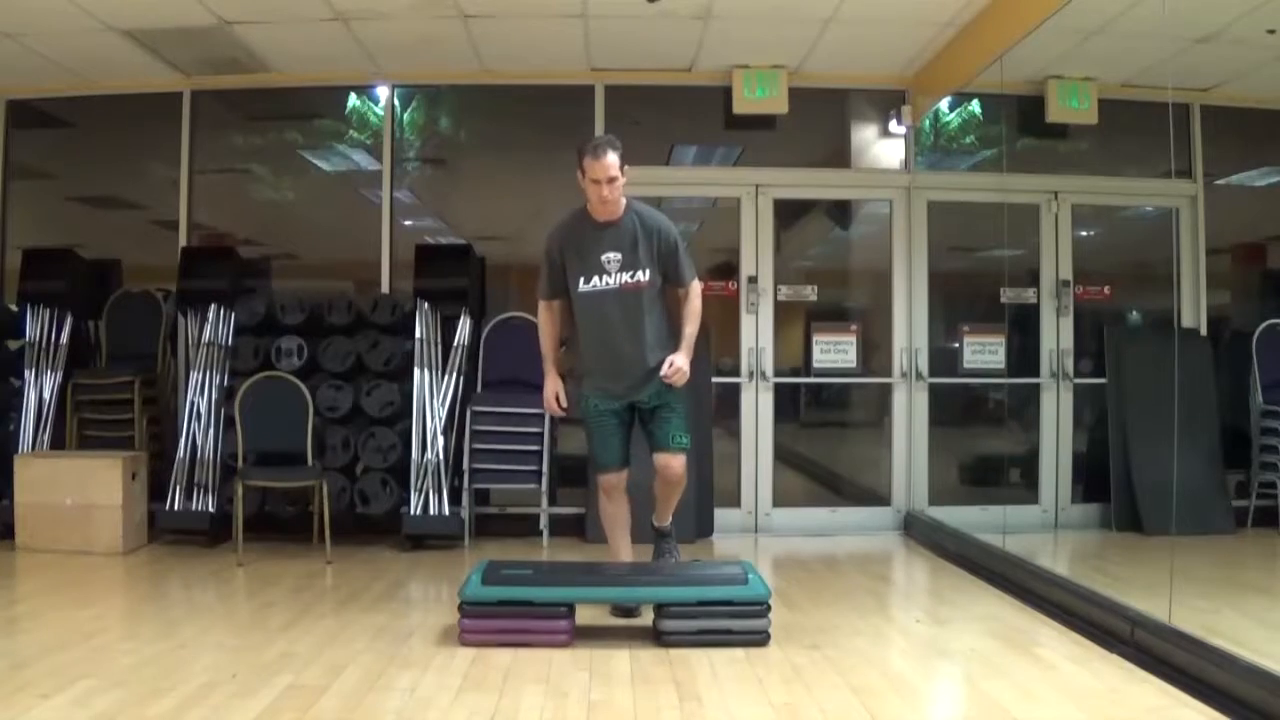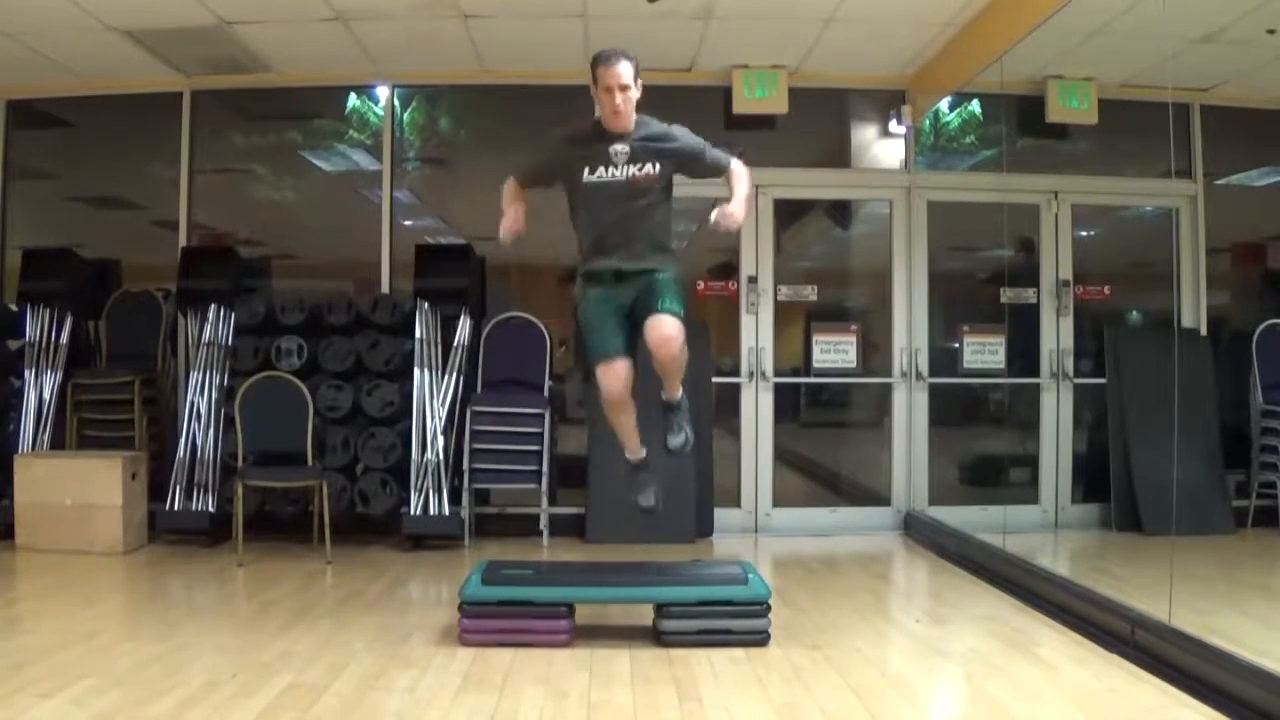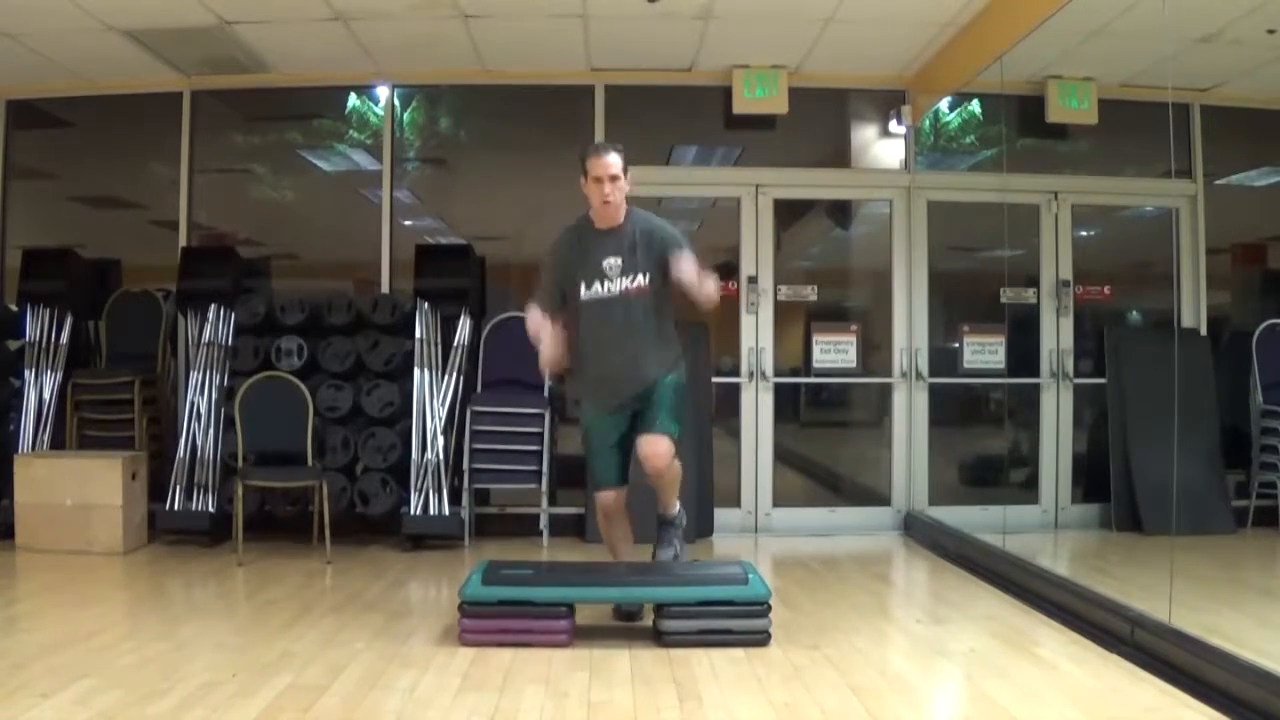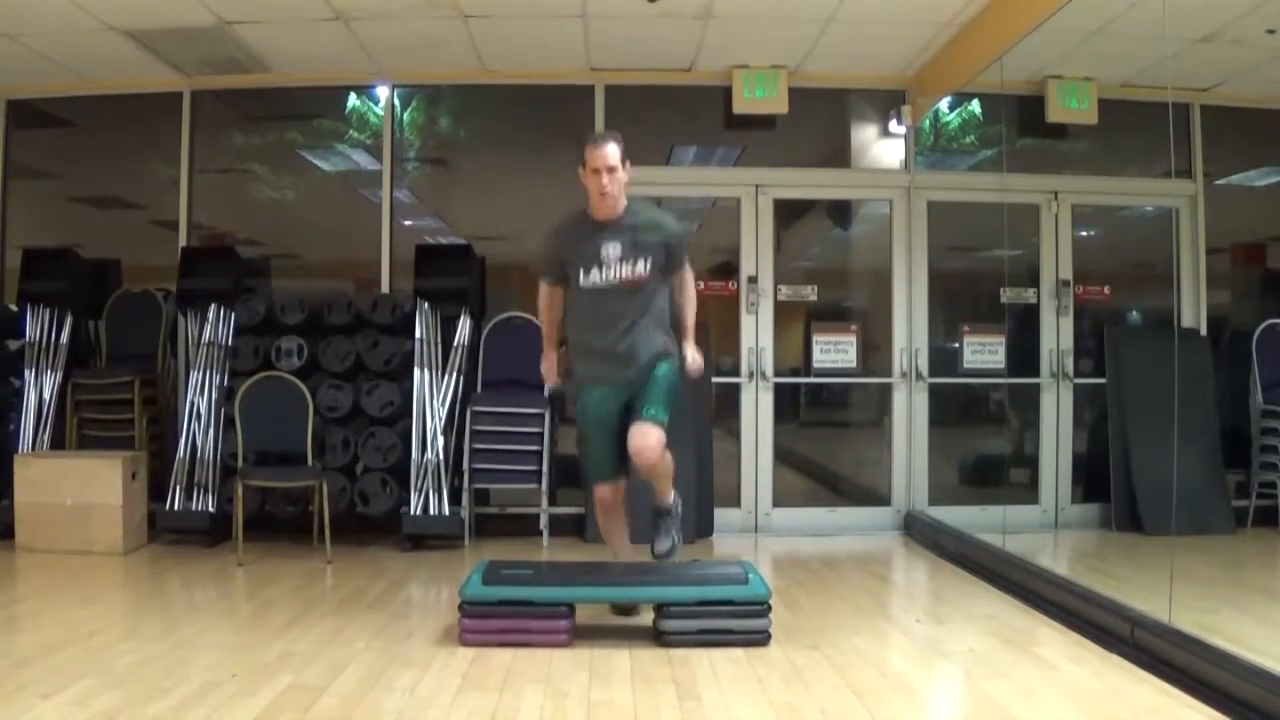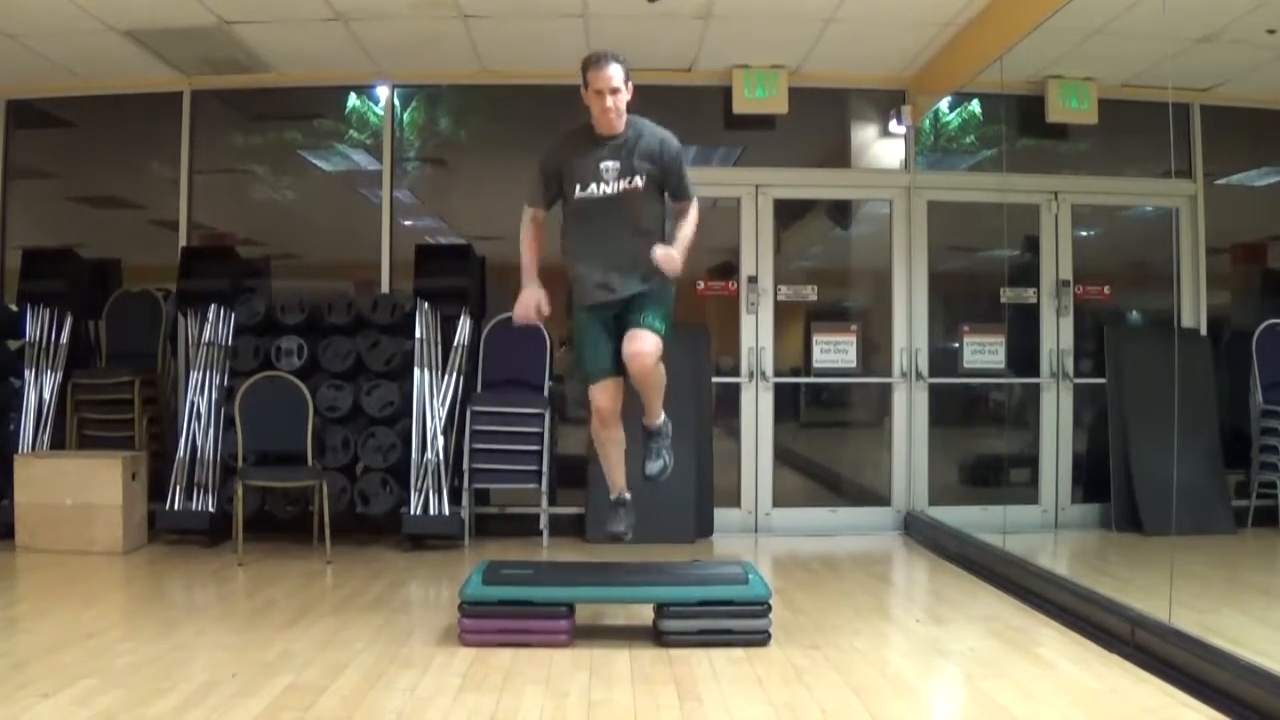
dt=1s
person 1, frame 1
left shoulder: (657, 227)
right shoulder: (563, 237)
left elbow: (690, 290)
right elbow: (549, 307)
left wrist: (684, 350)
right wrist: (551, 373)
left hip: (657, 375)
right hip: (599, 383)
left knee: (673, 467)
right knee: (611, 482)
left ankle: (663, 528)
person 1, frame 2
left shoulder: (670, 139)
right shoulder: (570, 145)
left elbow: (734, 169)
right elbow: (517, 184)
left wrist: (737, 202)
right wrist: (512, 213)
left hip: (655, 269)
right hip: (600, 280)
left knee: (666, 340)
right knee: (613, 387)
left ankle: (673, 400)
right ankle: (636, 460)
person 1, frame 3
left shoulder: (657, 235)
right shoulder: (567, 246)
left elbow: (707, 294)
right elbow: (539, 309)
left wrist: (696, 280)
right wrist: (545, 339)
left hip: (657, 377)
right hip: (599, 389)
left knee: (657, 456)
right knee: (608, 502)
left ankle: (669, 513)
person 1, frame 4
left shoulder: (660, 227)
right shoulder: (564, 237)
left elbow: (682, 278)
right elbow: (550, 292)
left wrist: (689, 343)
right wrist: (549, 352)
left hip: (654, 363)
right hip: (596, 378)
left knee: (645, 449)
right knee: (605, 493)
left ankle: (667, 502)
person 1, frame 5
left shoulder: (659, 143)
right shoulder: (563, 152)
left elbow: (689, 207)
right elbow: (533, 216)
left wrist: (678, 249)
right wrist: (530, 284)
left hip: (647, 284)
right hip: (591, 294)
left knee: (641, 358)
right knee: (603, 404)
left ankle: (656, 424)
right ankle: (620, 500)
